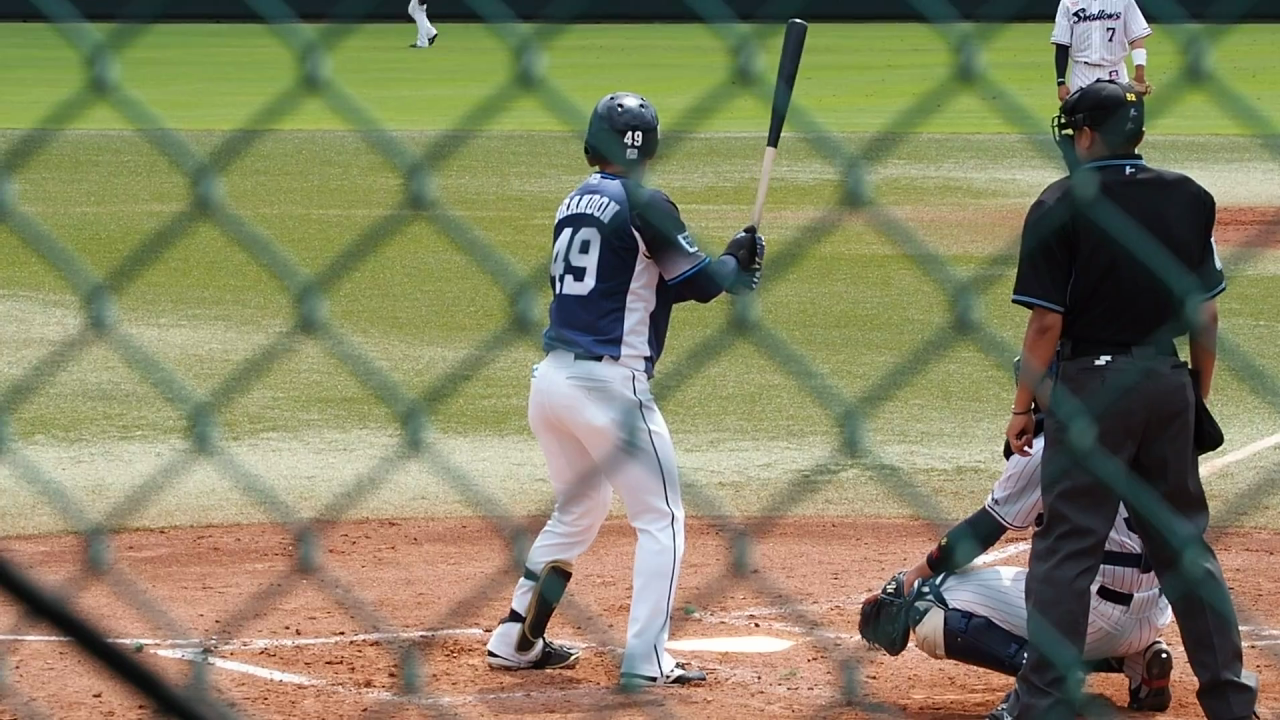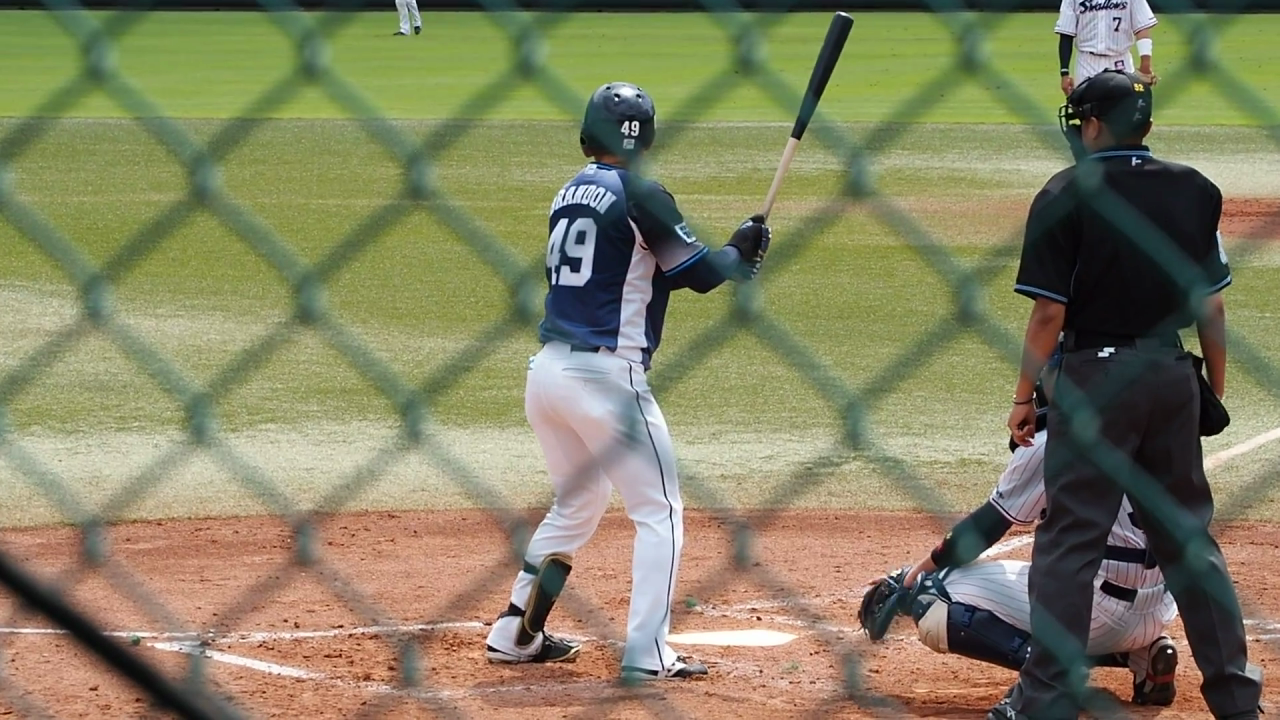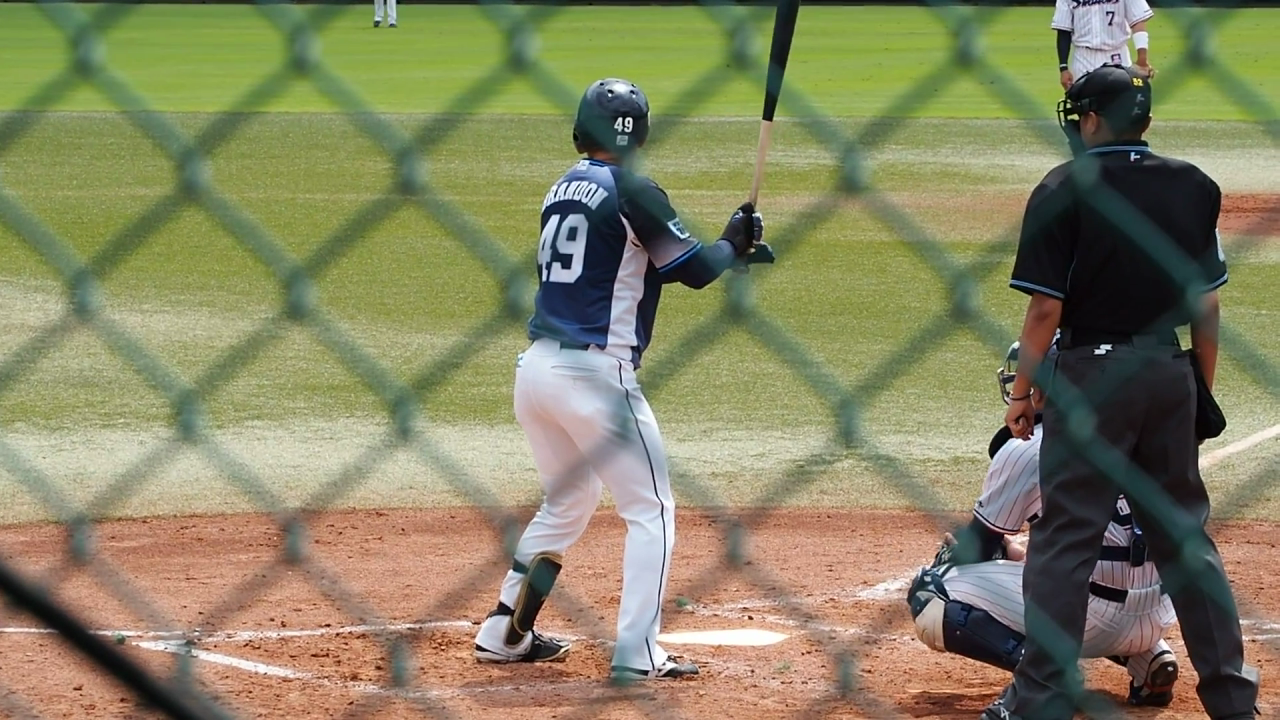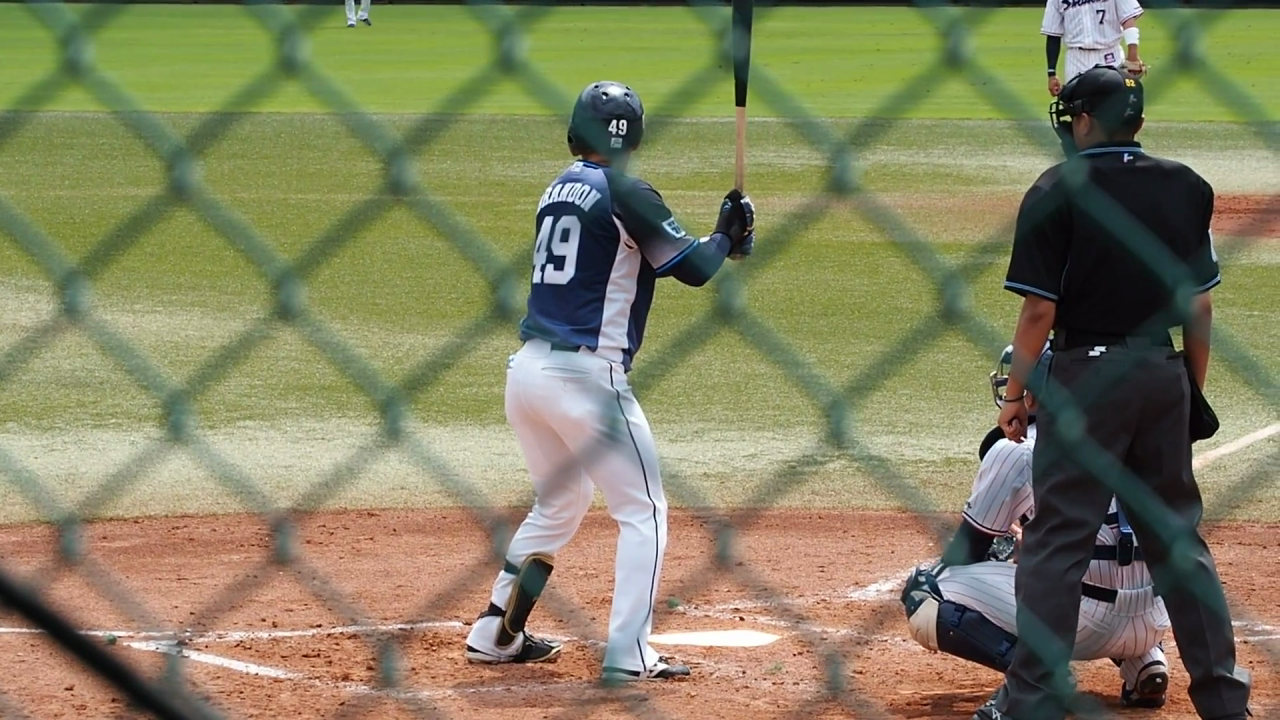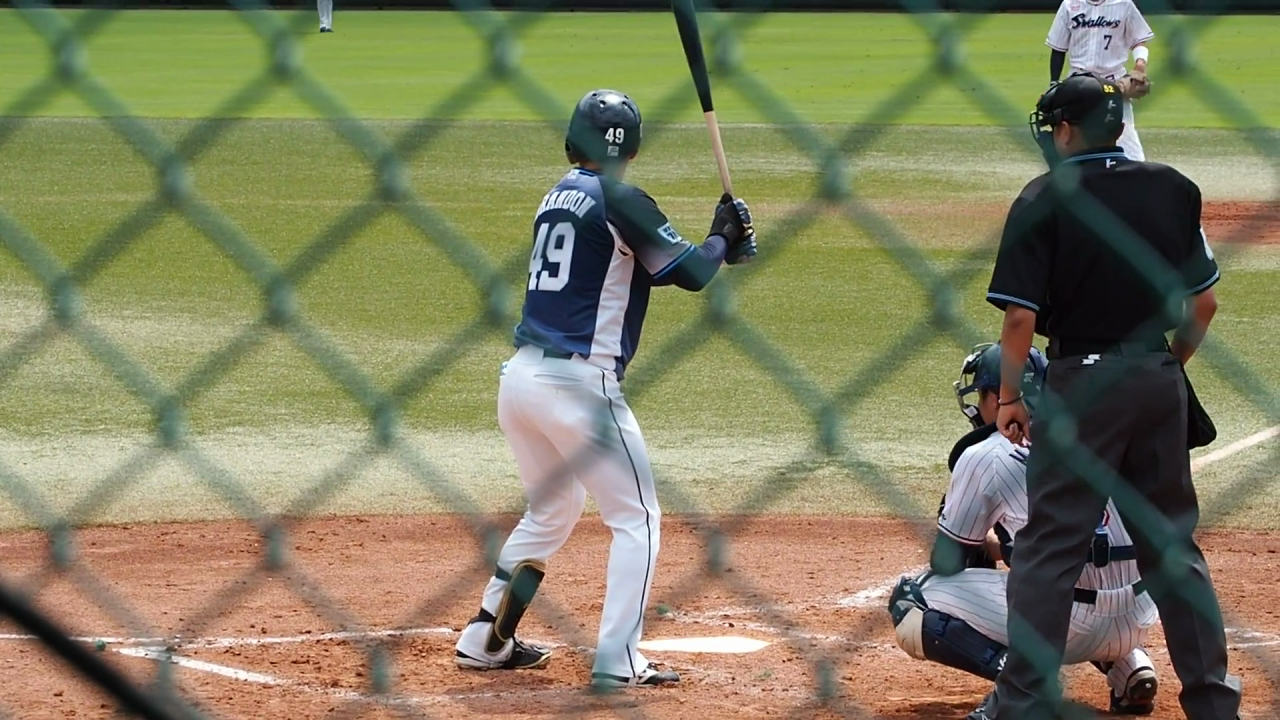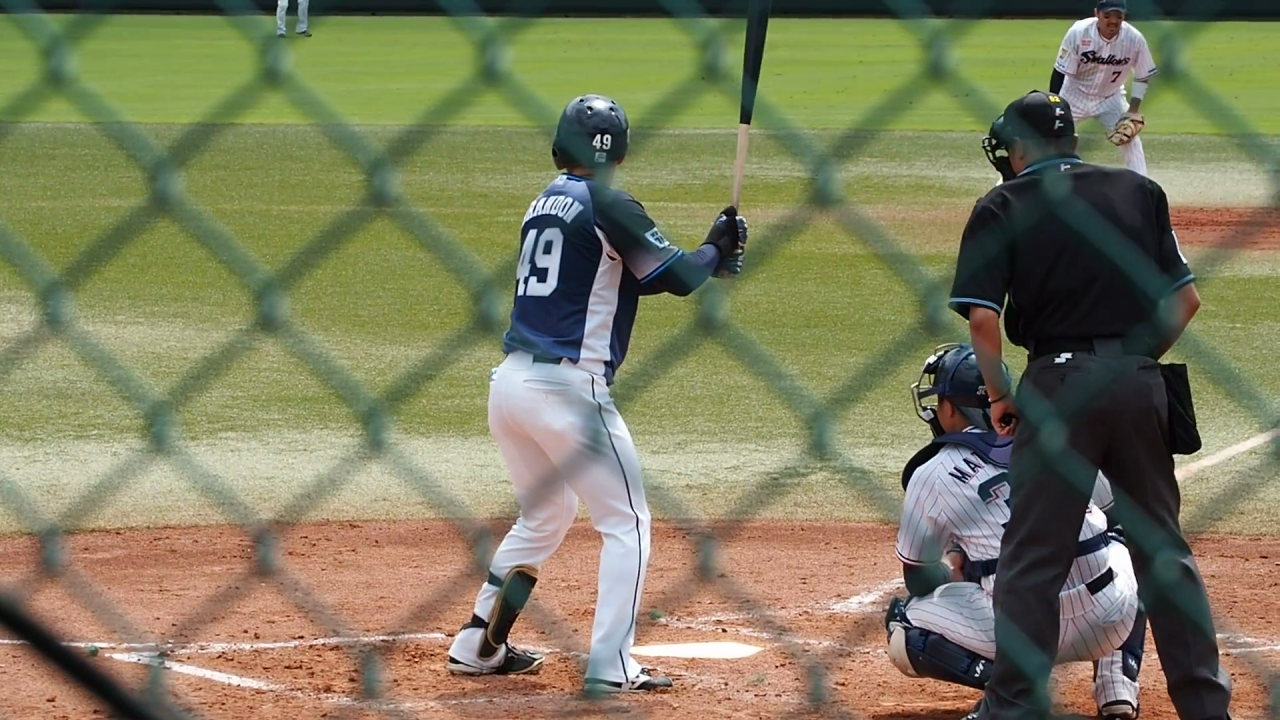
dt=0.5s
person 1, frame 1
left shoulder: (1061, 204)
right shoulder: (1189, 198)
left elbow: (1047, 321)
right elbow: (1205, 312)
left wrist: (1023, 405)
right wrist: (1198, 399)
left hip: (1093, 383)
right hip: (1168, 381)
left knee: (1066, 547)
right knee: (1183, 540)
person 1, frame 2
left shoulder: (1067, 194)
right shoulder: (1195, 190)
left elbow: (1050, 311)
right elbow: (1210, 304)
left wrist: (1023, 396)
right wrist: (1216, 391)
left hip: (1096, 375)
right hip: (1173, 374)
left knee: (1070, 539)
right knee: (1188, 534)
person 1, frame 3
left shoulder: (1064, 189)
right shoulder: (1194, 186)
left elbow: (1046, 308)
right elbow: (1206, 302)
left wrist: (1021, 391)
right wrist: (1203, 391)
left hip: (1092, 373)
right hip: (1170, 372)
left knee: (1065, 538)
right knee: (1184, 532)
person 1, frame 4
left shoulder: (1058, 188)
right shoulder: (1187, 187)
left elbow: (1040, 308)
right elbow: (1200, 304)
left wrist: (1015, 391)
right wrist: (1193, 388)
left hip: (1087, 373)
right hip: (1164, 373)
left knee: (1057, 538)
right knee: (1177, 535)
person 1, frame 5
left shoulder: (1044, 199)
right shoulder: (1174, 189)
left elbow: (1021, 316)
right elbow: (1203, 303)
left wrist: (1009, 397)
left hip: (1083, 381)
right hip: (1159, 381)
left knee: (1050, 546)
right knee: (1171, 543)
person 1, frame 6
left shoulder: (1004, 205)
right shoulder: (1139, 190)
left elbow: (983, 317)
right elbow: (1187, 300)
left wrist: (999, 395)
left hip: (1061, 383)
right hip: (1140, 380)
left knee: (1034, 555)
right knee: (1162, 545)
person 2, frame 1
left shoulder: (573, 203)
right shoulder: (644, 205)
right elbow: (700, 285)
left wrist: (724, 269)
right wrist: (737, 260)
left hip: (551, 377)
right hip: (609, 385)
left knee: (575, 513)
right knee: (662, 519)
left ankle: (515, 640)
right ankle: (645, 660)
person 2, frame 2
left shoulder: (569, 193)
right shoulder: (640, 195)
right elbow: (700, 275)
left wrist: (728, 257)
right wrist: (740, 249)
left hip: (548, 370)
right hip: (605, 375)
left knee: (575, 505)
right knee: (659, 511)
left ankle: (515, 633)
right ankle: (647, 654)
person 2, frame 3
left shoulder: (561, 188)
right shoulder: (632, 192)
right elbow: (694, 270)
left wrist: (728, 249)
right wrist: (734, 241)
left hip: (537, 367)
right hip: (594, 373)
left knee: (565, 504)
right knee: (650, 511)
left ankle: (504, 633)
right ankle: (637, 654)
person 2, frame 4
left shoulder: (558, 189)
right shoulder: (626, 194)
right elbow: (694, 269)
left wrist: (719, 240)
right wrist: (726, 234)
left hip: (528, 368)
right hip: (585, 374)
left knee: (558, 505)
right knee: (644, 511)
left ankle: (495, 632)
right ankle: (628, 654)
person 2, frame 5
left shoulder: (557, 196)
right shoulder: (621, 202)
right elbow: (691, 273)
left wrist: (719, 246)
right wrist: (723, 237)
left hip: (521, 375)
right hip: (577, 382)
left knee: (550, 511)
right knee: (636, 517)
left ankle: (486, 640)
right ankle: (618, 661)
person 2, frame 6
left shoulder: (544, 202)
right shoulder: (608, 206)
right elbow: (678, 277)
left wrist: (707, 257)
right wrist: (716, 247)
left hip: (511, 381)
right hip: (567, 387)
left knee: (543, 517)
right knee: (627, 522)
left ankle: (478, 645)
right ankle: (611, 667)
person 3, frame 1
left shoulder: (1044, 450)
left elbow: (979, 532)
left wrist: (910, 579)
left hip: (1094, 616)
right hip: (1151, 618)
left knee: (928, 600)
right ankle: (1136, 660)
person 3, frame 2
left shoulder: (1050, 443)
left elbow: (983, 529)
left wrist: (913, 574)
left hip: (1103, 609)
right hip: (1157, 611)
left knee: (930, 597)
right ankle: (1144, 654)
person 3, frame 3
left shoulder: (1025, 448)
left elbow: (979, 544)
left wrist: (947, 565)
right wrist: (1024, 557)
left hip: (1094, 615)
right hip: (1157, 617)
left knee: (930, 593)
right ankle: (1147, 658)
person 3, frame 4
left shoulder: (1015, 449)
left elbow: (966, 551)
left hip: (1085, 621)
right hip: (1151, 622)
left knee: (924, 592)
right ankle: (1142, 661)
person 3, frame 5
left shoulder: (984, 455)
left elbow: (947, 564)
left hip: (1064, 624)
right hip: (1136, 623)
left knee: (911, 602)
right ankle: (1129, 666)
person 3, frame 6
left shoulder: (932, 475)
left elbow: (920, 582)
right hip: (1114, 619)
left knee: (904, 626)
right knee: (1117, 547)
right ankle: (1118, 686)
